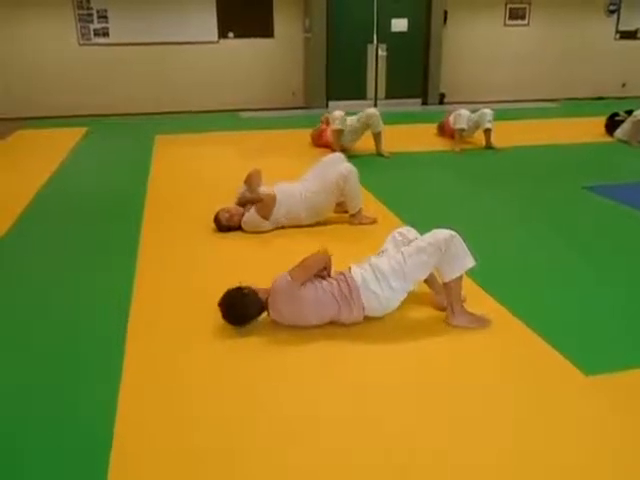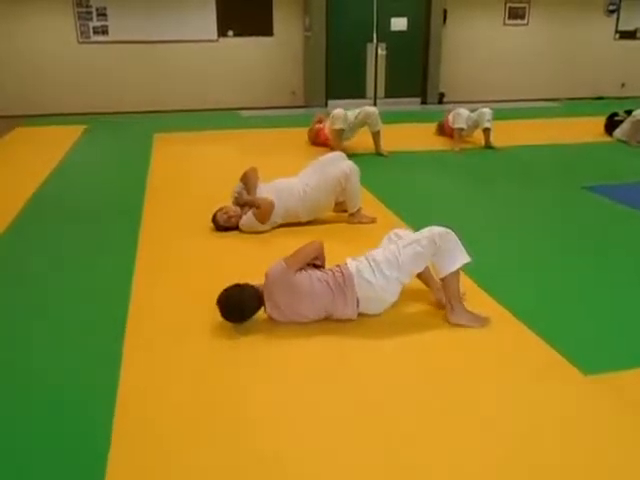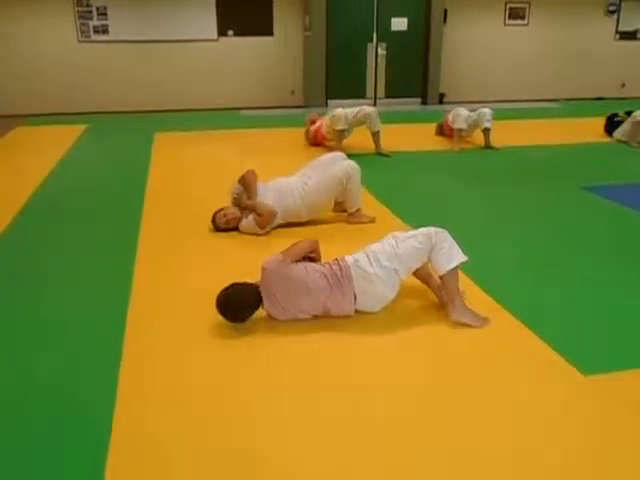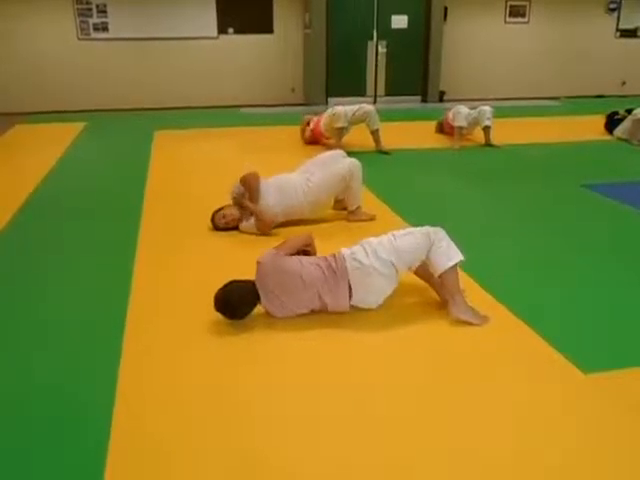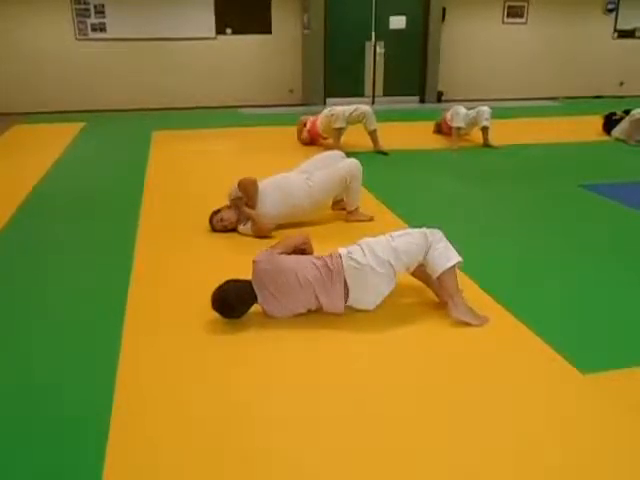
dt=0.2s
person 1, frame 1
left shoulder: (279, 315)
right shoulder: (282, 288)
right elbow: (323, 255)
left wrist: (321, 276)
right wrist: (323, 271)
left hip: (366, 303)
right hip: (370, 288)
left knee: (405, 235)
right knee: (446, 239)
left ankle: (441, 293)
right ankle: (457, 312)
person 1, frame 2
left shoulder: (277, 313)
right shoulder: (276, 278)
right elbow: (316, 246)
left wrist: (315, 269)
left hip: (364, 301)
right hip: (363, 280)
left knee: (400, 236)
right knee: (440, 236)
left ankle: (440, 293)
right ankle: (455, 309)
person 1, frame 3
left shoulder: (276, 311)
right shoulder: (271, 272)
right elbow: (311, 243)
left wrist: (312, 268)
left hip: (364, 299)
right hip: (360, 274)
left knee: (401, 241)
right knee: (435, 236)
left ankle: (442, 293)
right ankle: (456, 306)
person 1, frame 4
left shoulder: (275, 310)
right shoulder: (267, 266)
right elbow: (306, 238)
left wrist: (308, 264)
left hip: (360, 295)
right hip: (358, 267)
left knee: (406, 246)
right knee: (434, 235)
left ankle: (443, 290)
right ankle: (457, 303)
person 1, frame 5
left shoulder: (272, 310)
right shoulder: (263, 265)
right elbow: (302, 238)
left hip: (358, 296)
right hip: (354, 267)
left knee: (404, 248)
right knee: (431, 237)
left ankle: (442, 291)
right ankle: (456, 303)
person 2, frame 1
left shoulder: (243, 196)
right shoulder: (250, 221)
left elbow: (255, 173)
right elbow: (271, 197)
left wrist: (251, 195)
right wrist: (251, 198)
left hip: (302, 189)
right hip: (308, 203)
left knee: (338, 158)
right knee: (347, 170)
left ankle: (340, 204)
right ankle: (356, 215)
person 2, frame 2
left shoulder: (240, 193)
right shoulder: (247, 223)
left elbow: (252, 171)
right elbow: (268, 205)
left wrist: (250, 197)
right wrist: (250, 200)
left hip: (300, 184)
right hip: (306, 200)
left knee: (339, 157)
right knee: (349, 169)
left ankle: (340, 204)
right ankle: (355, 214)
person 2, frame 3
left shoulder: (238, 194)
right shoulder: (246, 224)
left elbow: (250, 174)
right elbow: (270, 213)
left wrist: (249, 201)
right wrist: (250, 204)
left hip: (298, 183)
right hip: (306, 198)
left knee: (339, 157)
right knee: (350, 168)
left ankle: (339, 203)
right ankle: (354, 214)
person 2, frame 4
left shoulder: (238, 192)
right shoulder: (246, 224)
left elbow: (252, 176)
right elbow: (270, 221)
right wrist: (250, 206)
left hip: (299, 178)
right hip: (307, 195)
left knee: (339, 155)
right knee: (352, 165)
left ankle: (339, 201)
right ankle: (354, 212)
person 2, frame 5
left shoulder: (236, 195)
right shoulder: (244, 226)
left elbow: (249, 181)
right elbow: (268, 227)
right wrist: (248, 211)
left hip: (297, 178)
right hip: (307, 193)
left knee: (337, 156)
right knee: (352, 166)
left ankle: (337, 202)
right ankle: (352, 212)
